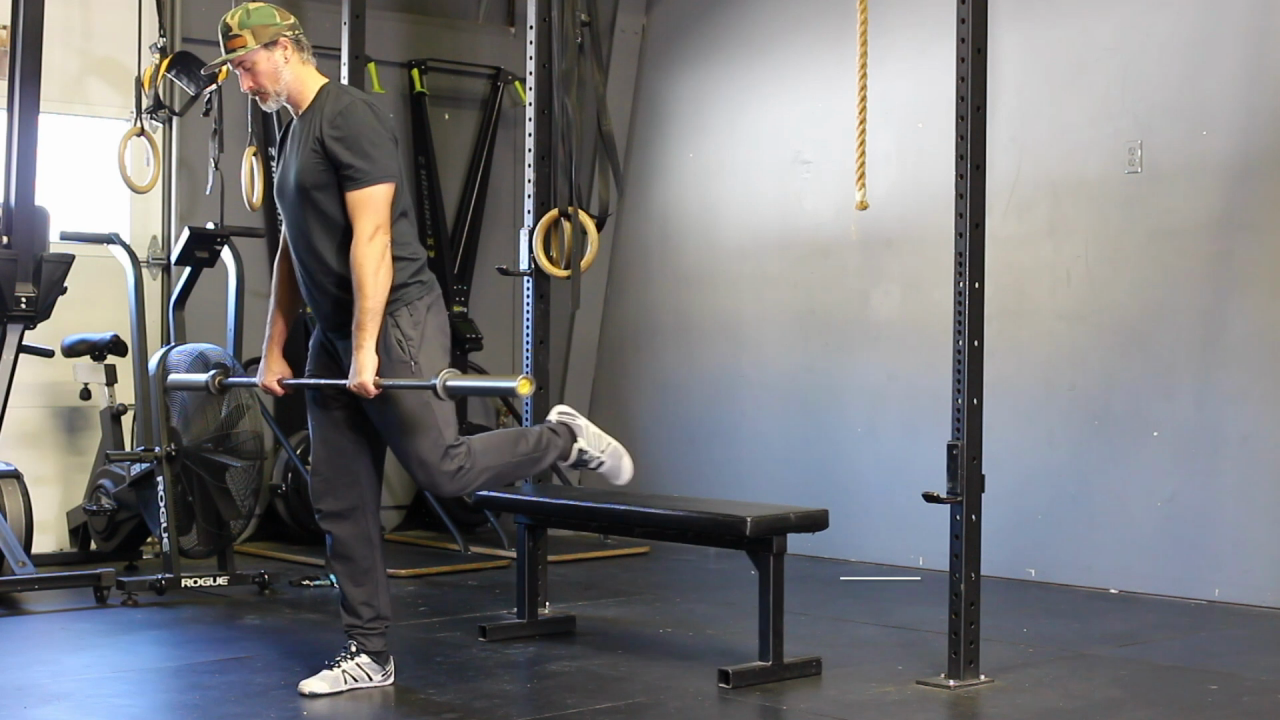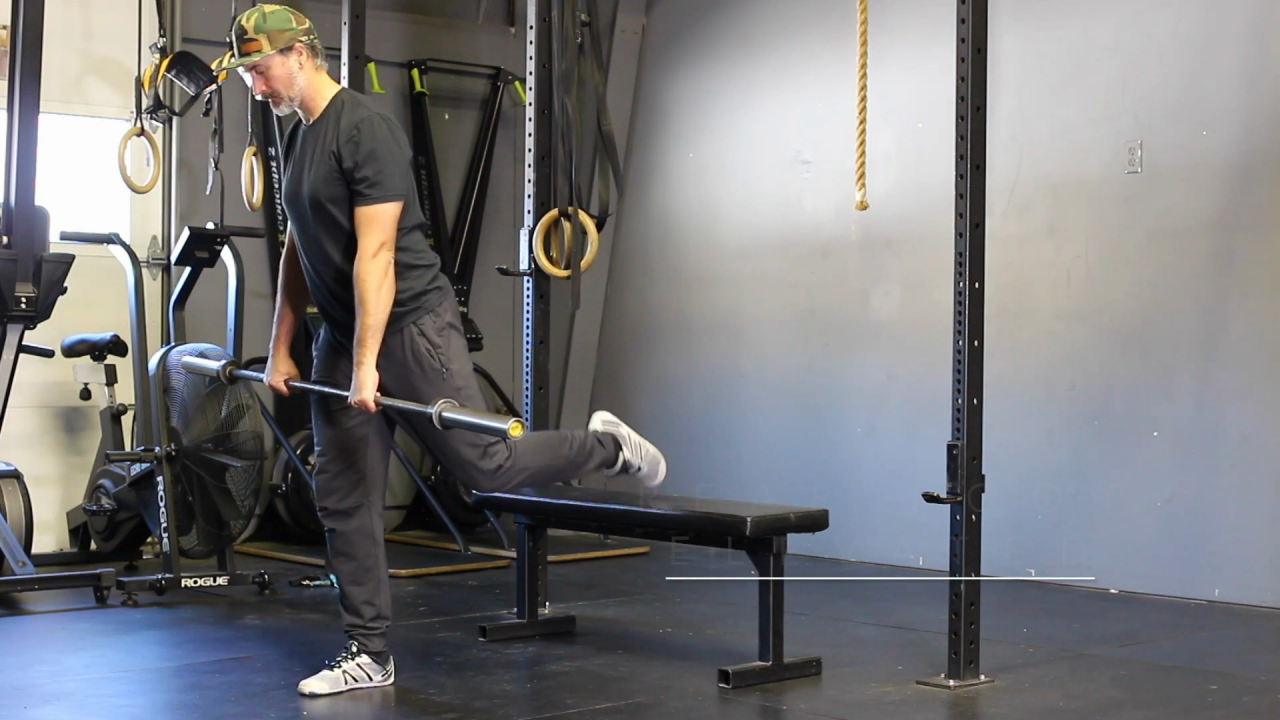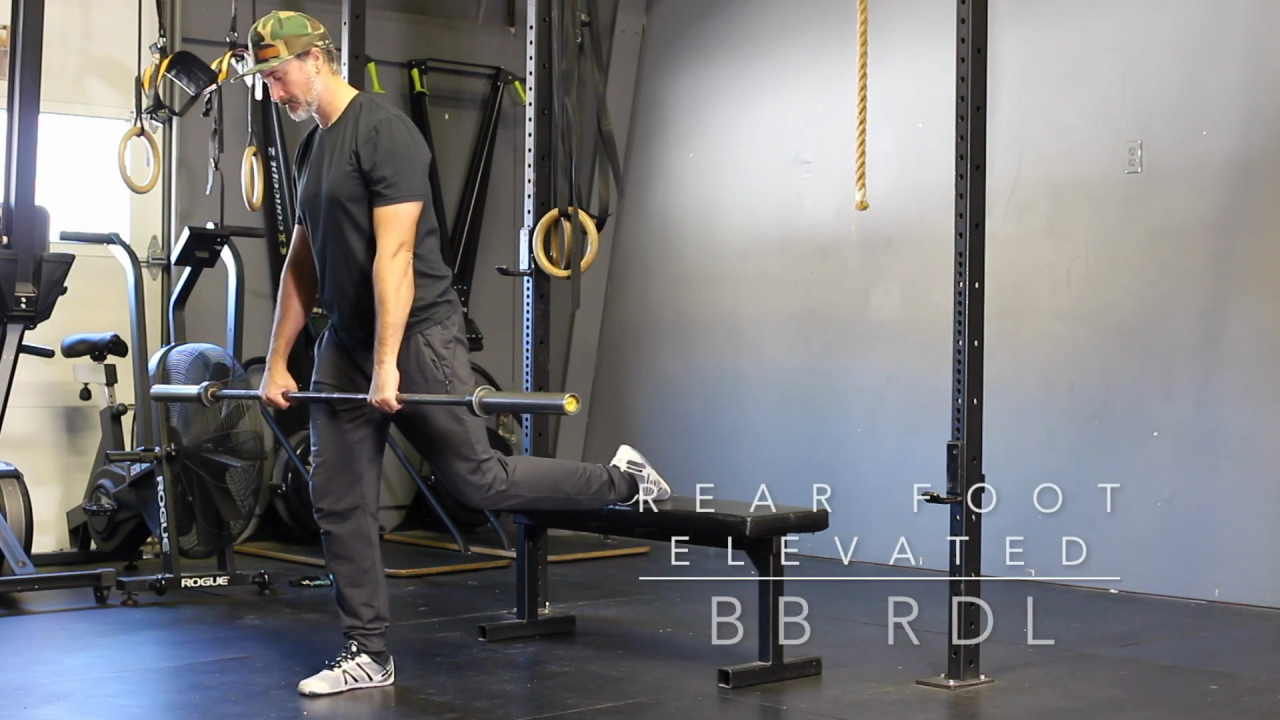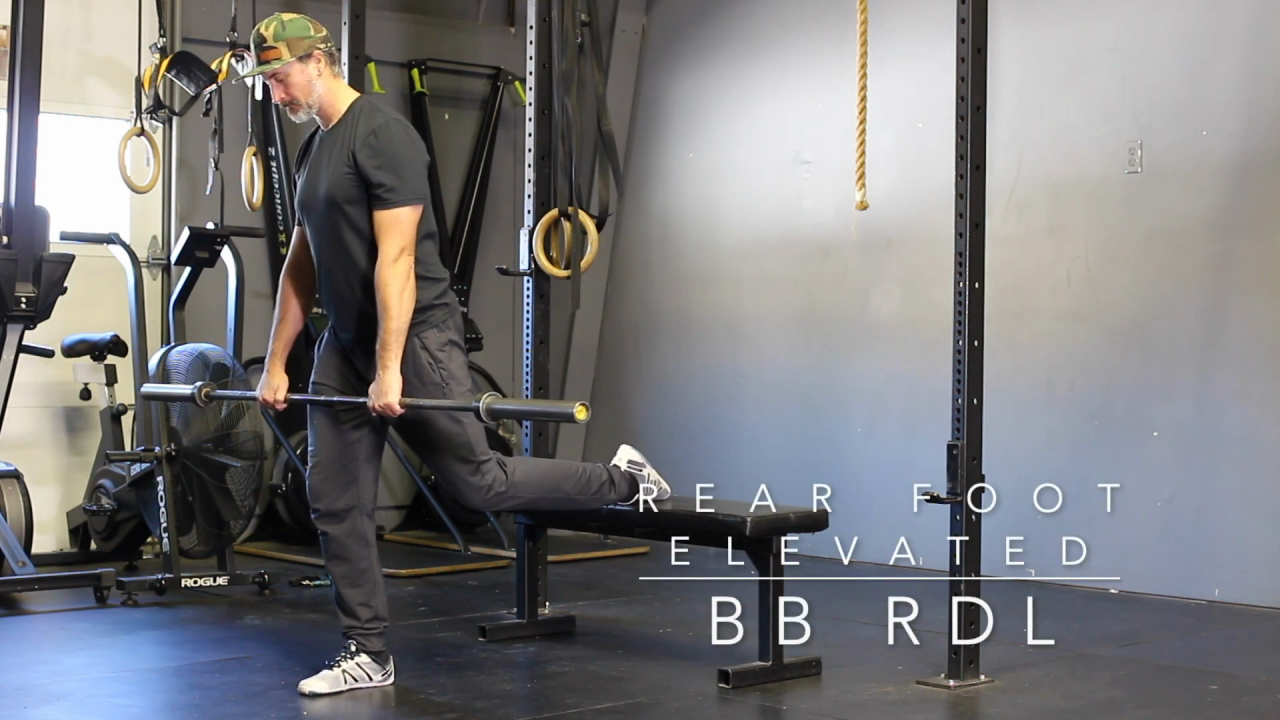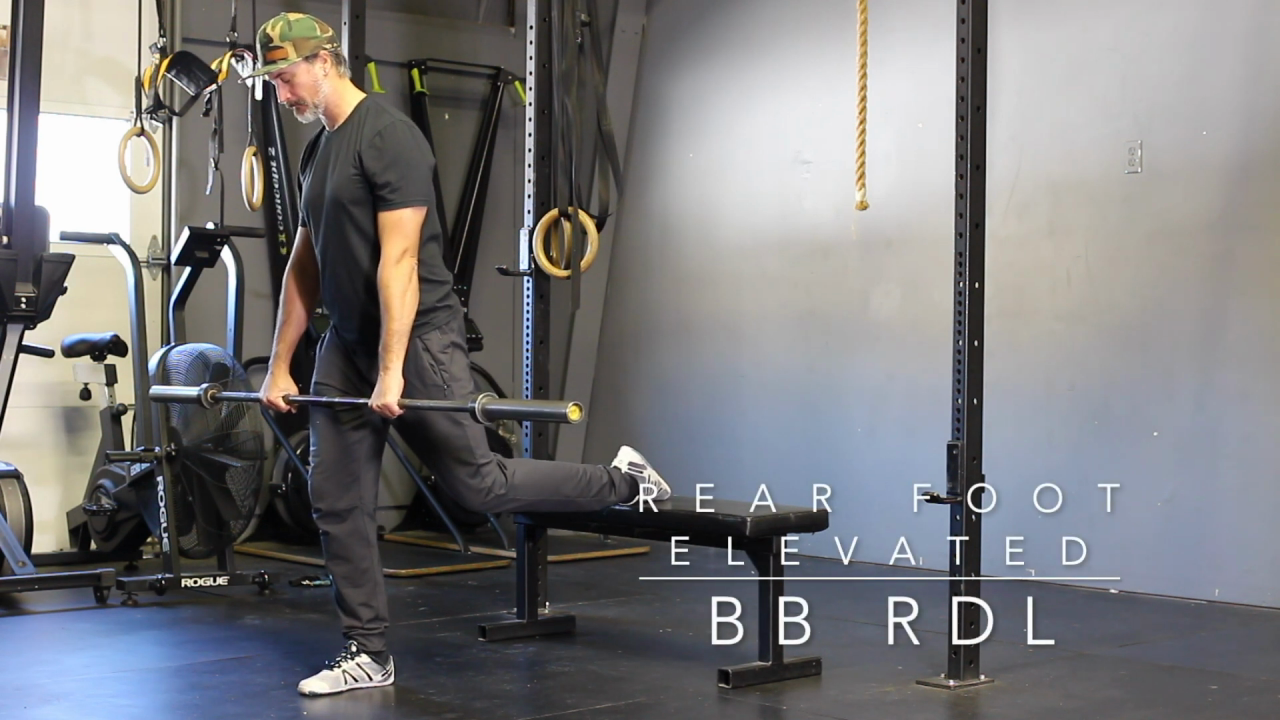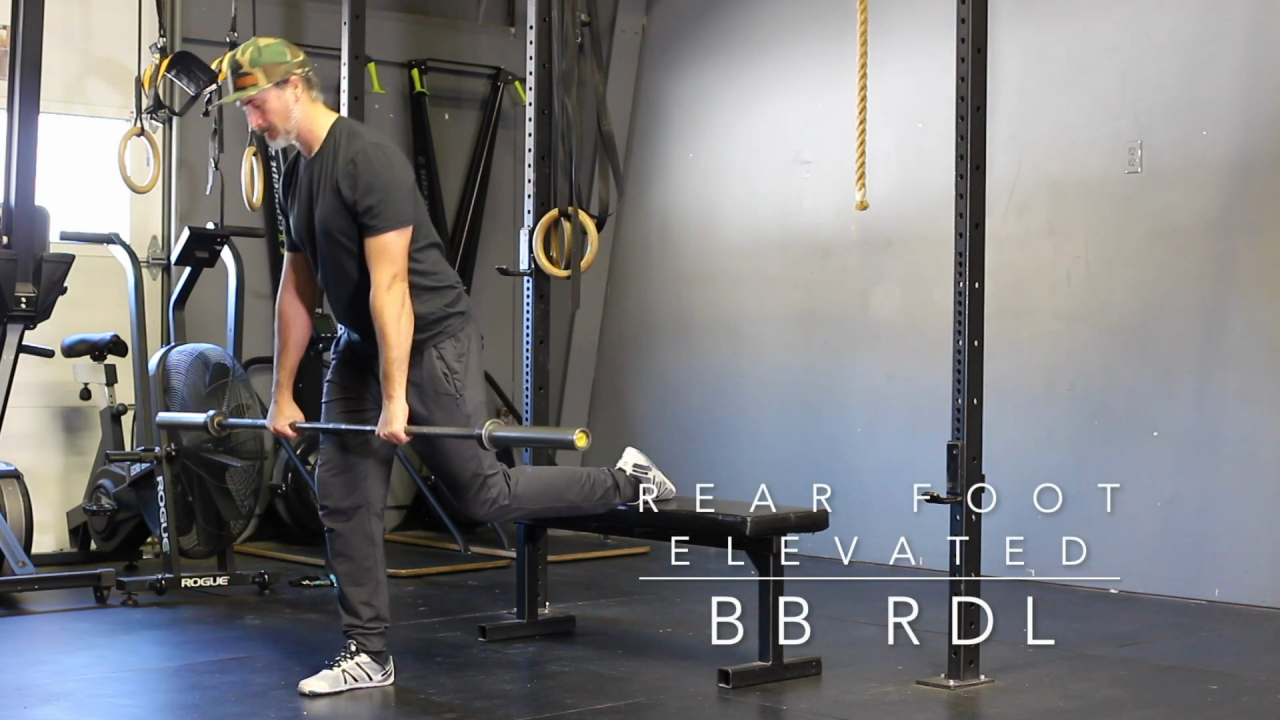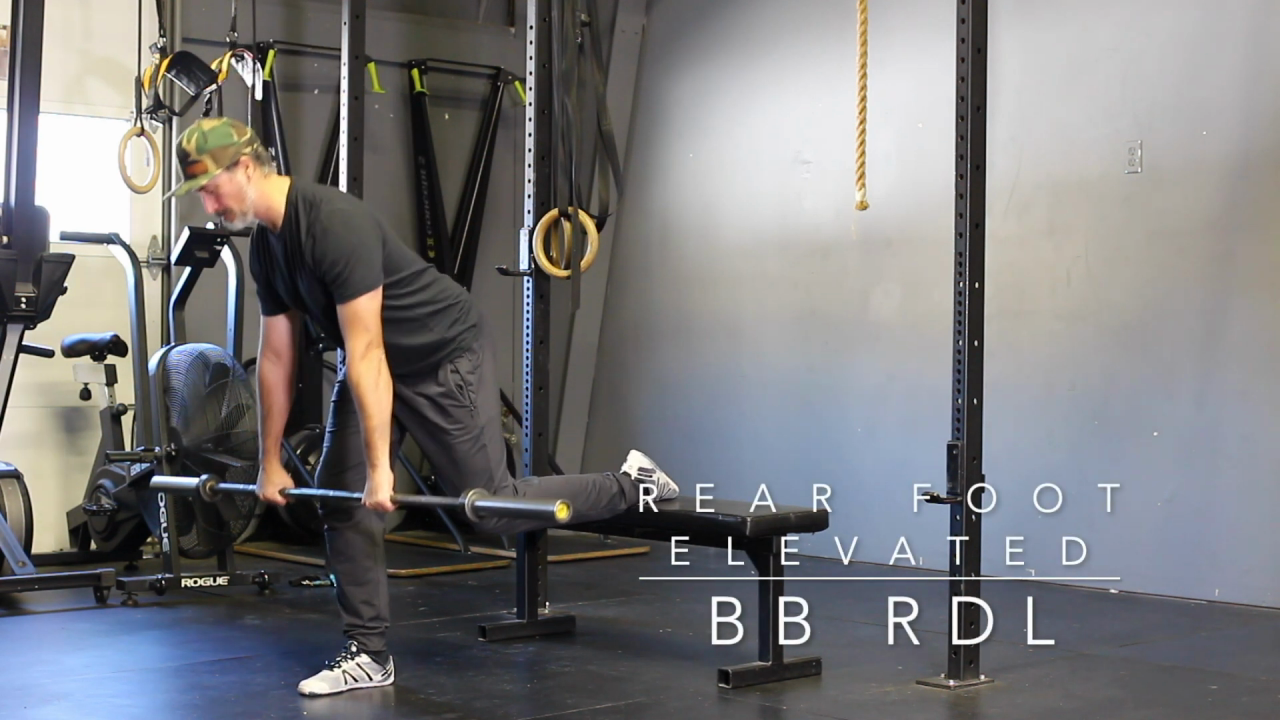
dt=0.7s
person 1, frame 1
left shoulder: (349, 116)
right shoulder: (292, 136)
left elbow: (371, 238)
right elbow: (293, 253)
left wrist: (365, 350)
right wrist: (273, 350)
left hip: (396, 321)
right hip: (332, 334)
left knee: (442, 469)
right knee: (339, 502)
left ankle: (564, 439)
right ankle: (368, 653)
person 1, frame 2
left shoulder: (365, 130)
right shoulder: (297, 140)
left elbow: (375, 254)
right elbow: (297, 254)
left wrist: (366, 367)
right wrist: (280, 349)
left hip: (410, 324)
right hip: (343, 333)
left knee: (483, 460)
right knee: (342, 498)
left ankle: (610, 448)
right ankle: (368, 653)
person 1, frame 3
left shoulder: (384, 132)
right shoulder: (312, 148)
left elbow: (395, 255)
right elbow: (301, 265)
left wrist: (388, 364)
right wrist: (276, 363)
left hip: (417, 335)
right hip: (344, 342)
left knee: (480, 479)
right knee: (338, 503)
left ankle: (622, 480)
right ankle: (367, 653)
person 1, frame 4
left shoulder: (382, 134)
right shoulder: (312, 149)
left elbow: (395, 260)
right elbow: (301, 266)
left wrist: (389, 370)
right wrist: (274, 364)
left hip: (413, 337)
right hip: (344, 342)
left knee: (478, 481)
right knee: (334, 502)
left ankle: (622, 479)
right ankle: (366, 653)
person 1, frame 5
left shoulder: (389, 136)
right shoulder: (317, 150)
left elbow: (399, 261)
right elbow: (305, 266)
left wrist: (392, 370)
right wrist: (279, 366)
left hip: (416, 340)
right hip: (345, 344)
left knee: (479, 483)
right knee: (337, 503)
left ankle: (622, 481)
right ankle: (367, 653)
person 1, frame 6
left shoulder: (369, 159)
right shoulder: (295, 175)
left elbow: (390, 285)
right elbow: (296, 292)
left wrist: (395, 400)
right wrist: (282, 394)
left hip: (432, 343)
right hip: (359, 345)
left knee: (482, 492)
right knee: (343, 499)
left ankle: (628, 481)
right ankle: (367, 654)
person 1, frame 7
left shoulder: (336, 223)
right shoulder: (265, 246)
left elbow: (365, 352)
right elbow: (276, 357)
left wrist: (380, 468)
right wrist: (270, 463)
left hip: (445, 357)
right hip: (377, 364)
right knee: (341, 498)
left ankle: (631, 484)
right ankle: (367, 654)
